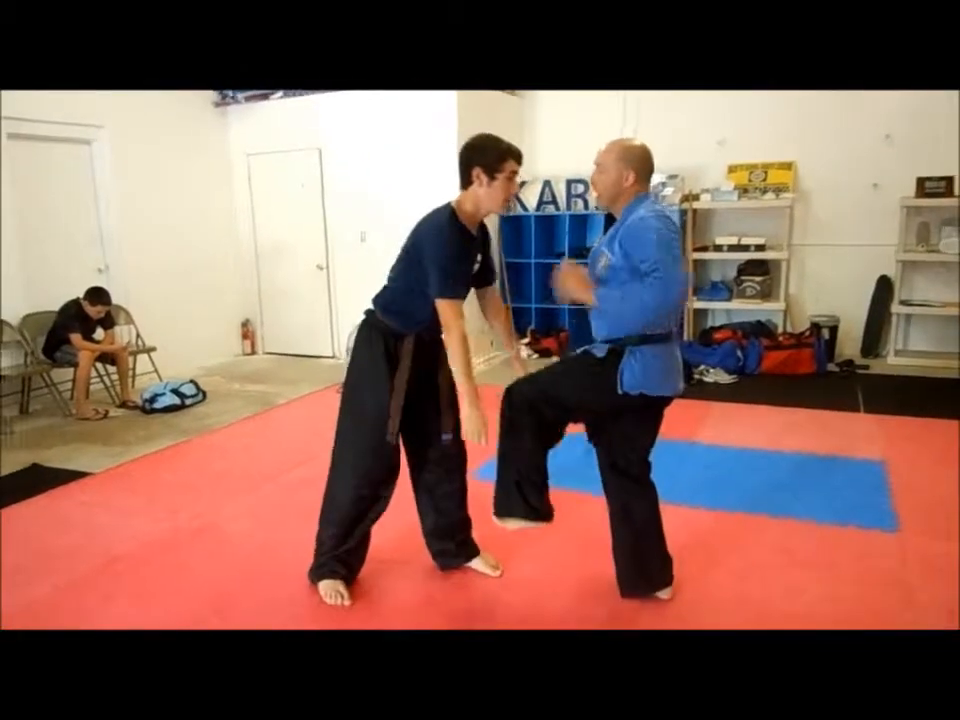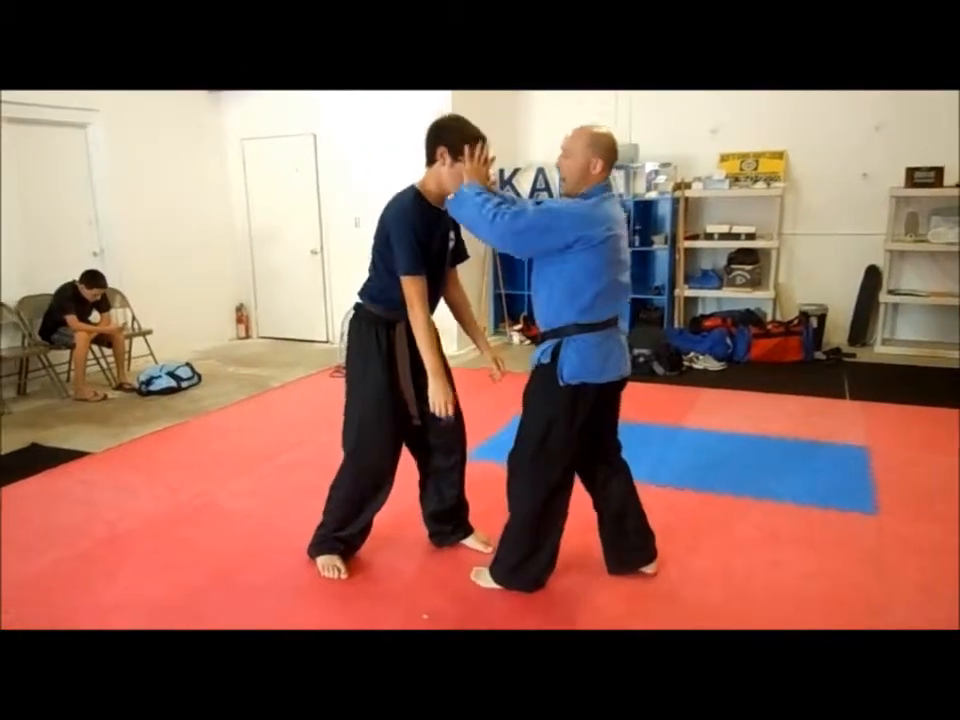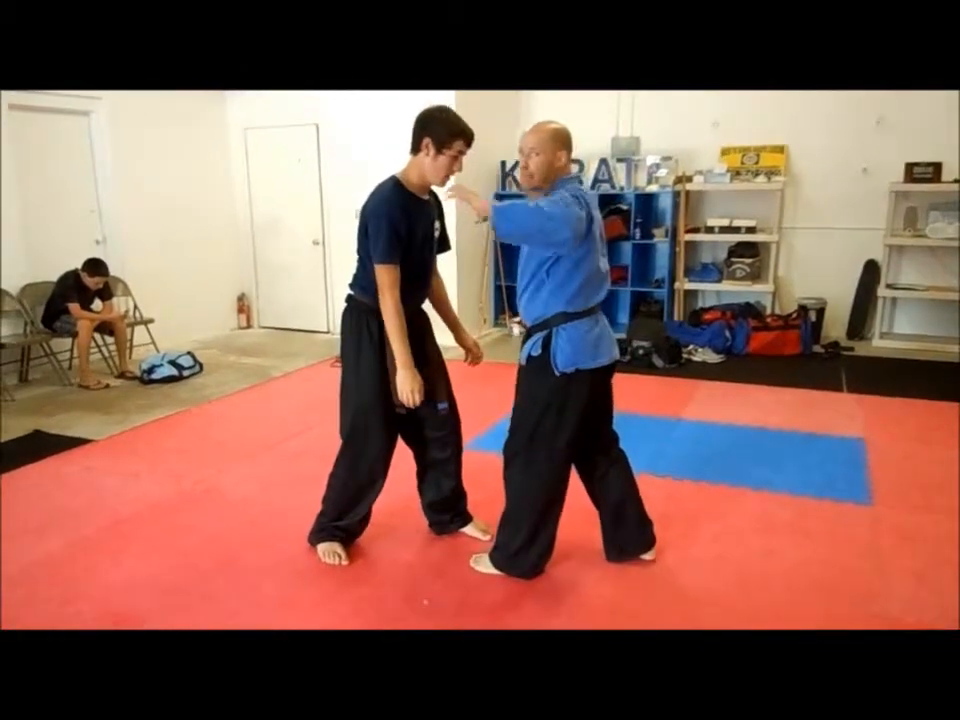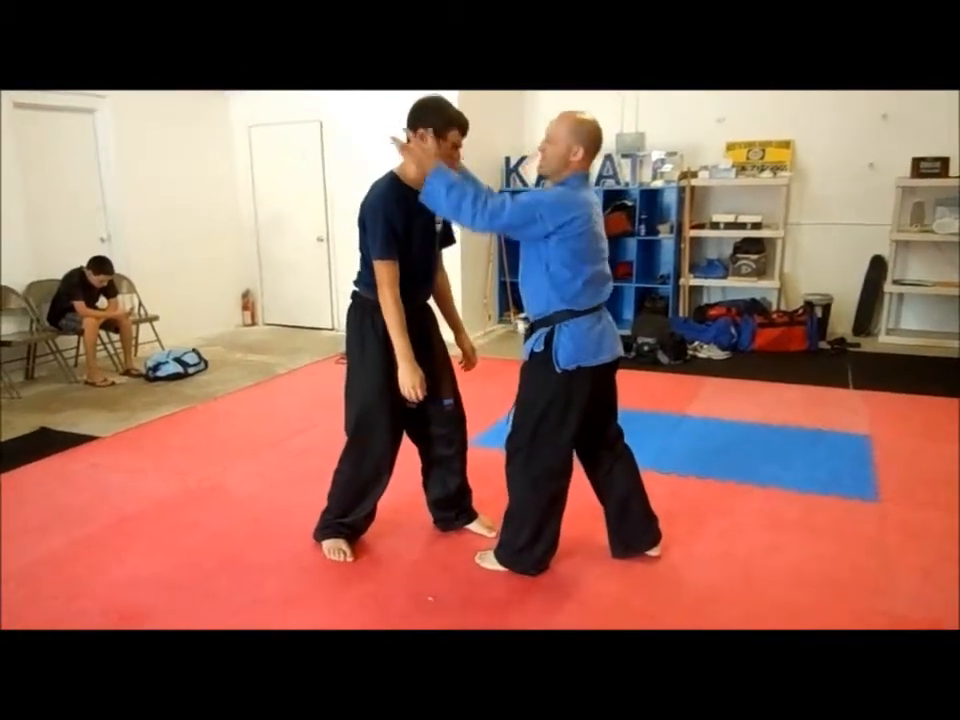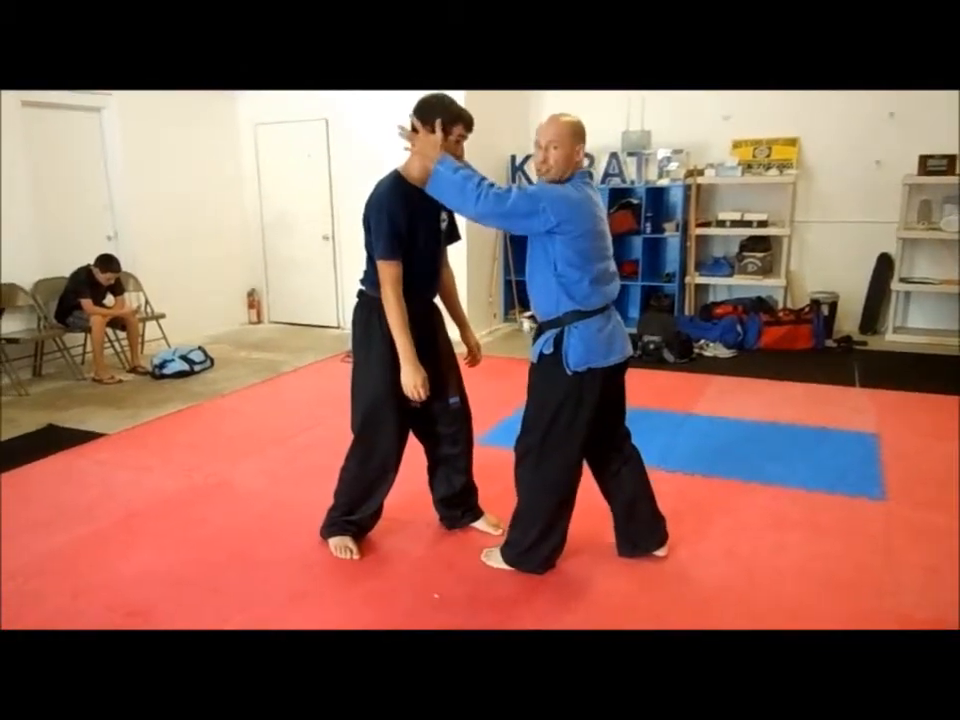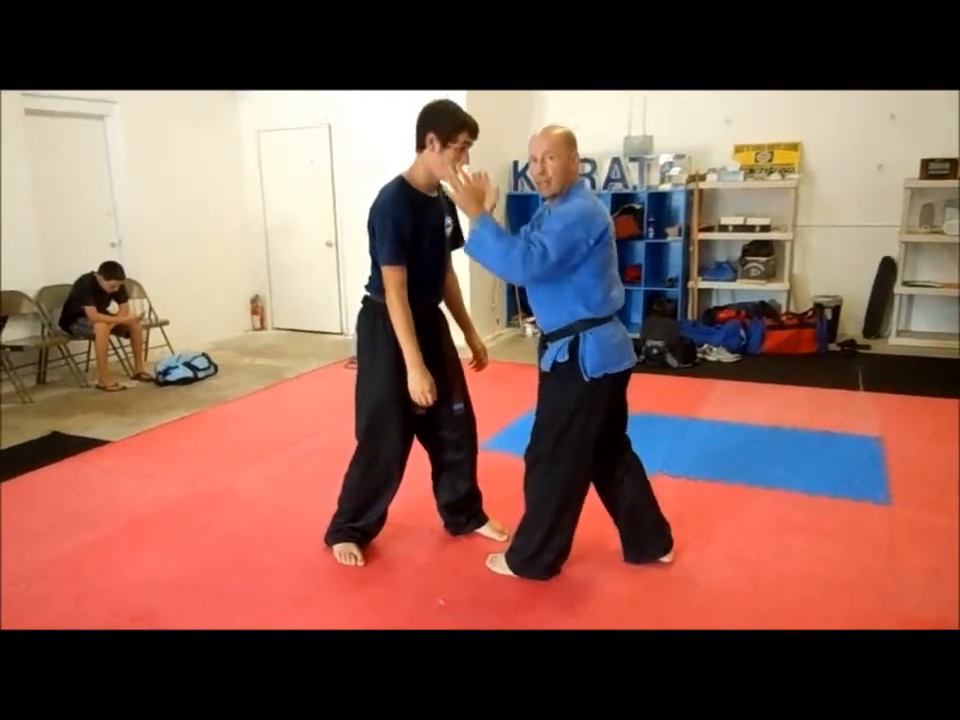
dt=0.5s
person 1, frame 1
left shoulder: (478, 233)
right shoulder: (439, 233)
left elbow: (490, 302)
right elbow: (452, 325)
left wrist: (520, 359)
right wrist: (470, 402)
left hip: (425, 349)
right hip: (384, 346)
left knee: (443, 452)
right knee: (367, 460)
left ankle: (455, 548)
right ankle: (332, 566)
person 1, frame 2
left shoulder: (445, 214)
right shoulder: (405, 212)
left elbow: (450, 286)
right elbow: (416, 301)
left wrist: (482, 344)
right wrist: (436, 377)
left hip: (415, 332)
right hip: (379, 336)
left knee: (445, 435)
right knee: (373, 447)
left ankle: (449, 526)
right ankle: (331, 542)
person 1, frame 3
left shoulder: (431, 203)
right shoulder: (386, 204)
right elbow: (387, 292)
left wrist: (460, 333)
right wrist: (404, 367)
left hip: (412, 320)
right hip: (372, 326)
left knee: (441, 424)
right knee: (369, 437)
left ankle: (449, 514)
right ankle: (331, 529)
person 1, frame 4
right shoulder: (384, 199)
right elbow: (387, 288)
left wrist: (459, 332)
right wrist: (405, 362)
left hip: (419, 317)
right hip: (376, 324)
left knee: (446, 421)
right knee: (374, 434)
left ankle: (454, 511)
right ankle: (336, 526)
person 1, frame 5
left shoulder: (439, 193)
right shoulder: (388, 198)
right elbow: (390, 288)
left wrist: (464, 329)
right wrist: (407, 362)
left hip: (425, 316)
right hip: (382, 323)
left knee: (451, 419)
right knee: (380, 432)
left ankle: (460, 508)
right ankle: (342, 524)
person 1, frame 6
left shoulder: (443, 200)
right shoulder: (393, 203)
right elbow: (395, 292)
left wrist: (470, 333)
right wrist: (414, 367)
left hip: (430, 321)
right hip: (387, 329)
left knee: (455, 424)
right knee: (384, 438)
left ankle: (464, 514)
right ankle: (347, 530)
person 2, frame 1
left shoulder: (649, 224)
right shoulder: (633, 225)
left elbow: (665, 290)
left wrist: (594, 294)
right wrist: (587, 287)
left hip: (630, 367)
right hip: (644, 369)
left knee: (524, 399)
right knee: (626, 472)
left ankle: (525, 502)
right ankle: (649, 577)
person 2, frame 2
left shoulder: (580, 216)
right shoulder: (601, 210)
left elbow: (506, 229)
right elbow: (529, 221)
left wrist: (471, 187)
right wrist: (485, 190)
left hip: (572, 358)
right hip: (601, 353)
left knee: (537, 468)
right knee: (600, 459)
left ankle: (517, 569)
right ankle: (634, 552)
person 2, frame 3
left shoulder: (569, 199)
right shoulder: (565, 198)
left elbow: (556, 224)
left wrist: (489, 207)
right wrist: (521, 210)
left hip: (561, 348)
right hip: (587, 342)
left knee: (532, 456)
right knee: (597, 447)
left ankle: (516, 556)
right ankle: (633, 539)
person 2, frame 4
left shoulder: (558, 203)
right shoulder: (573, 199)
left elbow: (484, 212)
right elbow: (502, 207)
left wrist: (431, 169)
right wrist: (447, 168)
left hip: (563, 345)
right hip: (591, 338)
left knee: (535, 454)
right knee: (602, 442)
left ankle: (521, 553)
right ankle: (638, 534)
person 2, frame 5
left shoulder: (558, 201)
right shoulder: (575, 196)
left elbow: (488, 202)
right elbow: (507, 201)
left wrist: (436, 161)
right wrist: (447, 161)
left hip: (573, 345)
right hip: (600, 340)
left knee: (544, 455)
right knee: (609, 444)
left ankle: (527, 552)
right ankle: (645, 534)
person 2, frame 6
left shoulder: (581, 213)
right shoulder: (553, 210)
left elbow: (525, 265)
right elbow: (521, 257)
left wrist: (476, 214)
right wrist: (481, 213)
left hip: (583, 354)
right hip: (594, 350)
left knee: (553, 460)
right knee: (608, 451)
left ankle: (532, 558)
right ankle: (650, 541)
